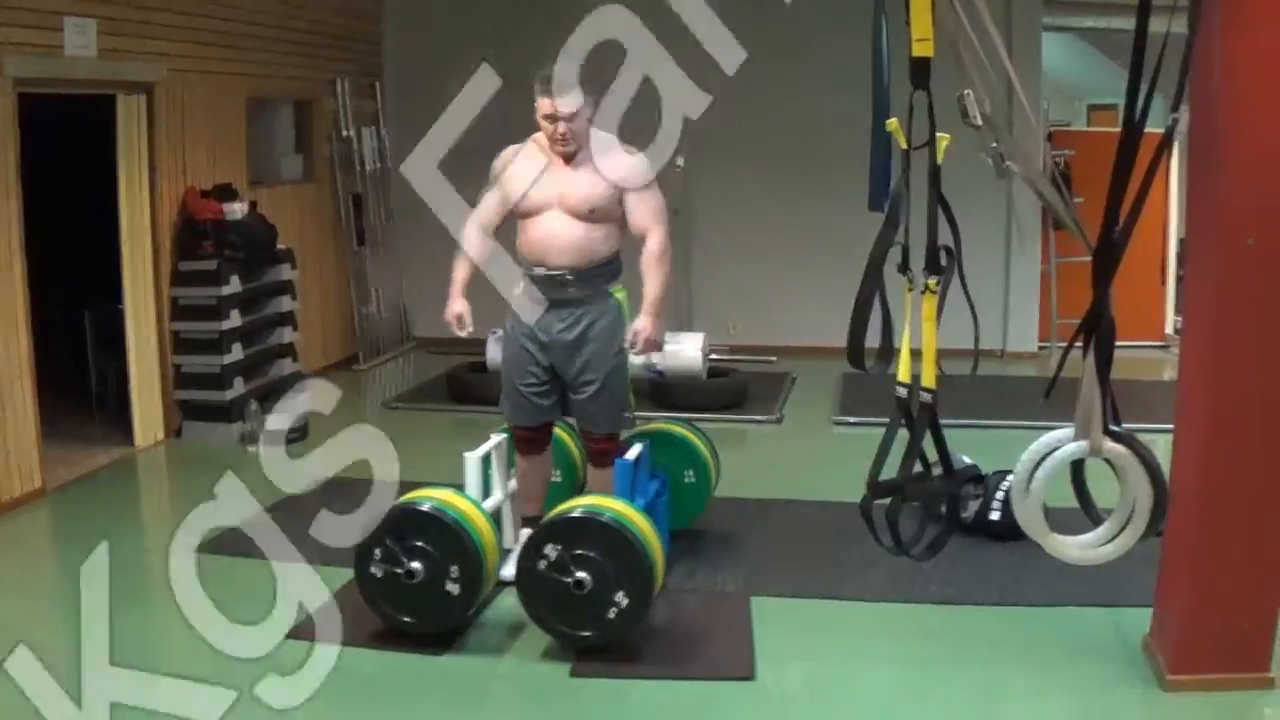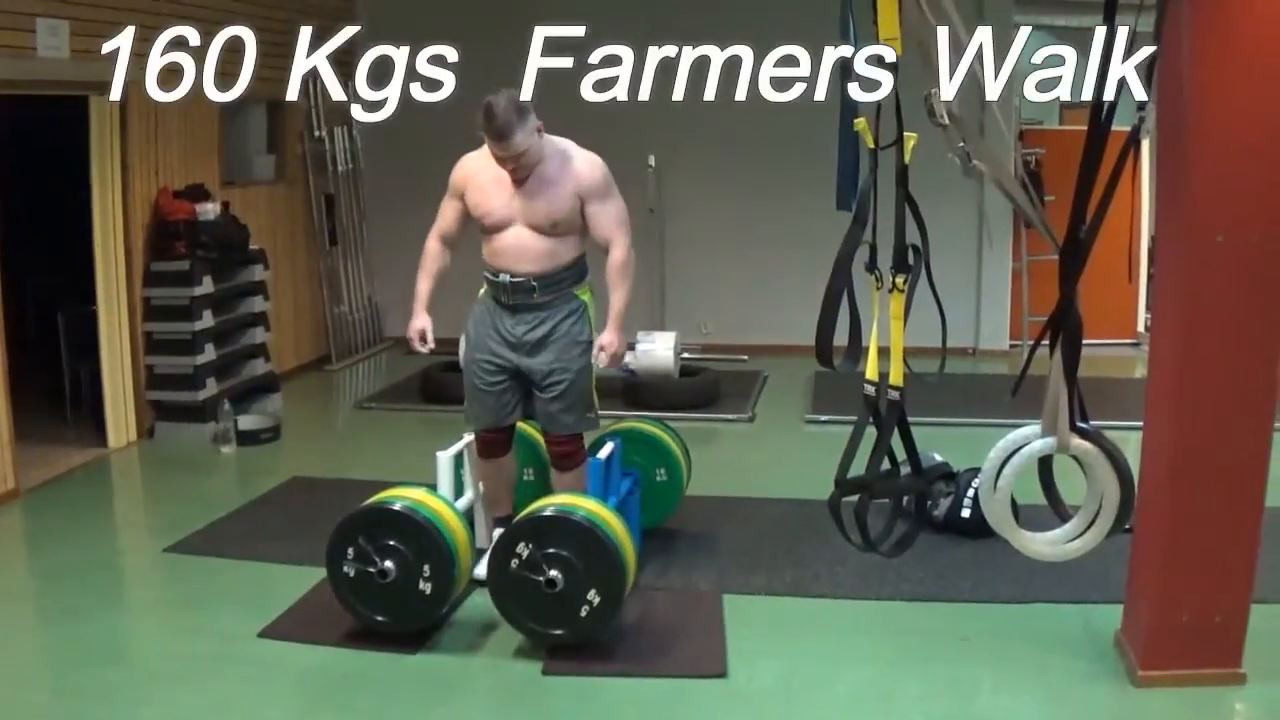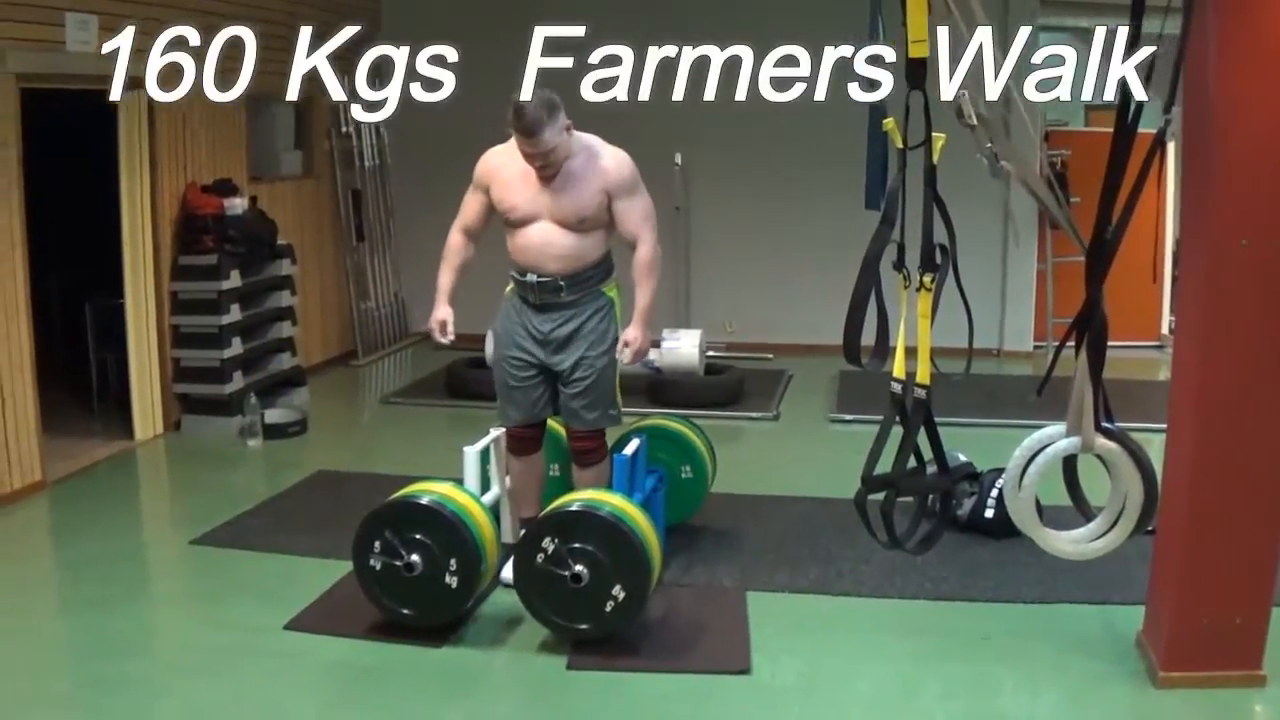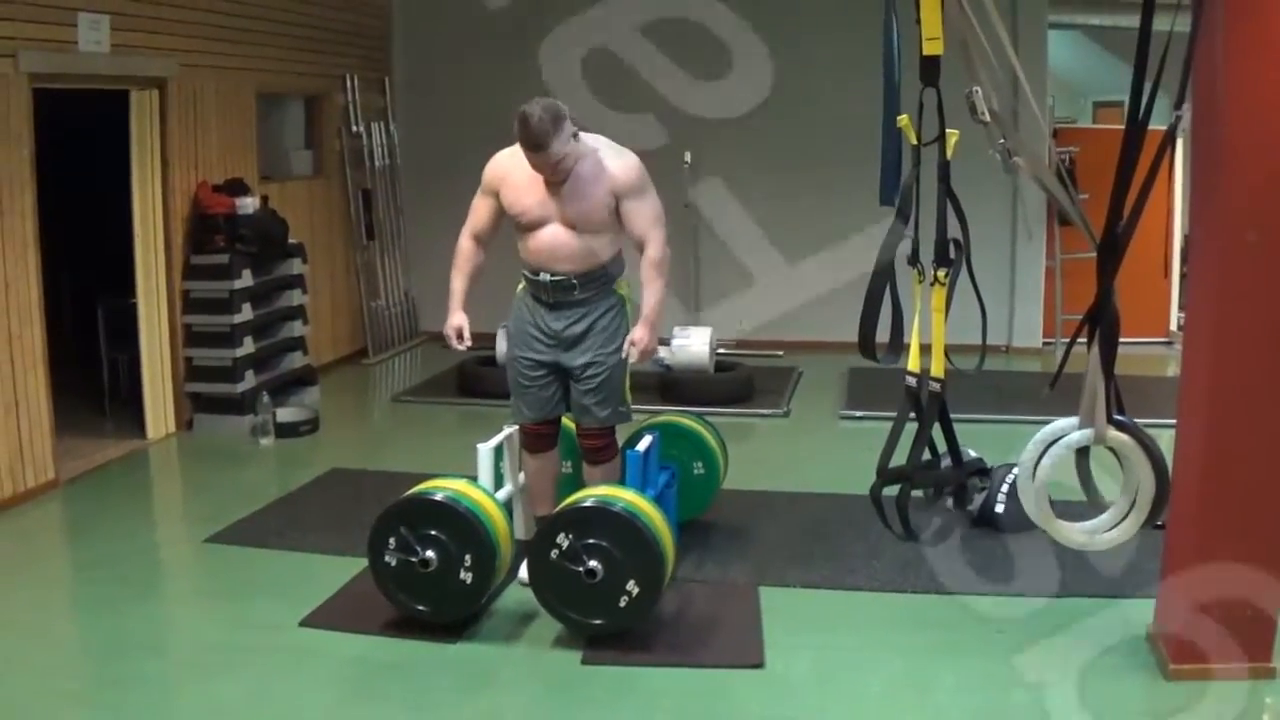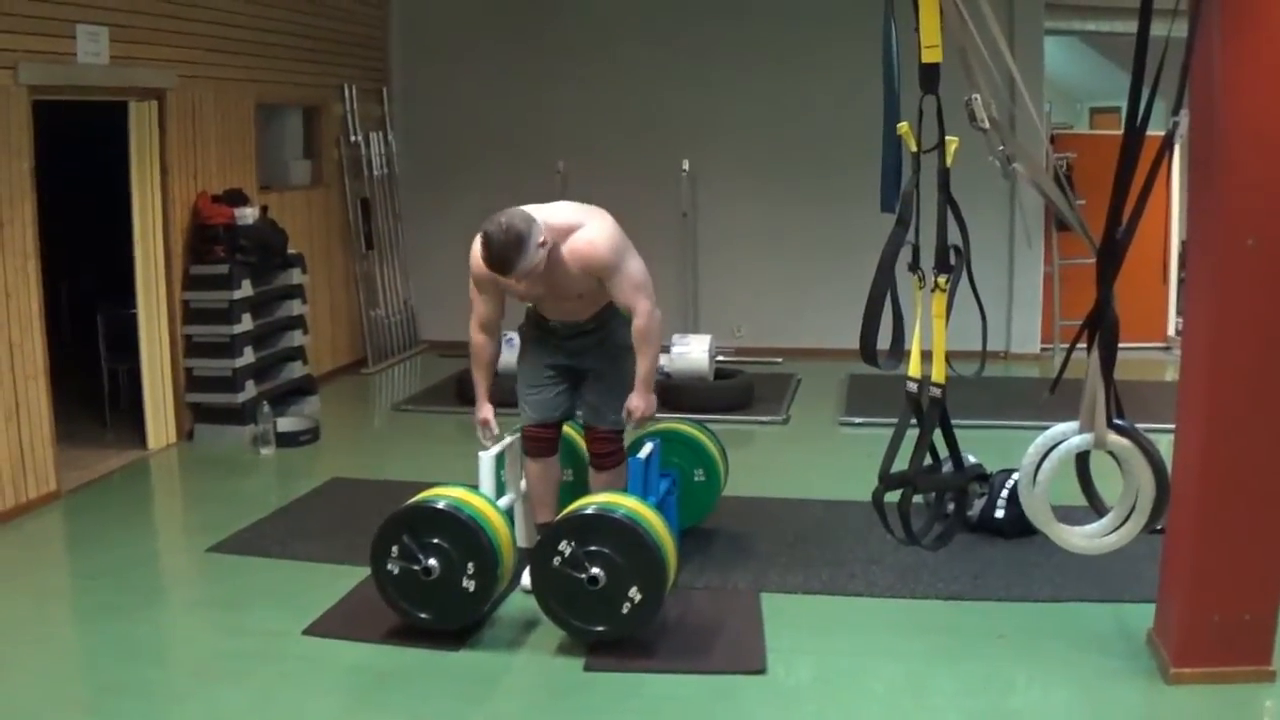
dt=1s
person 1, frame 1
left shoulder: (623, 163)
right shoulder: (513, 162)
left elbow: (654, 238)
right elbow: (480, 226)
left wrist: (650, 310)
right wrist: (458, 291)
left hip: (595, 306)
left knee: (599, 434)
right knee: (526, 429)
right ankle: (529, 534)
person 1, frame 2
left shoulder: (584, 170)
right shoulder: (469, 171)
left elbow: (618, 247)
right elbow: (440, 240)
left wrist: (614, 325)
right wrist: (421, 307)
left hip: (560, 310)
right hip: (494, 310)
left knee: (563, 438)
right knee: (490, 431)
right ankle: (501, 534)
person 1, frame 3
left shoulder: (612, 167)
right shoulder: (494, 165)
left elbow: (645, 244)
right elbow: (463, 232)
left wrist: (639, 320)
right wrist: (443, 298)
left hip: (586, 308)
right hip: (521, 307)
left knee: (585, 433)
right knee: (521, 430)
person 1, frame 4
left shoulder: (619, 167)
right shoulder: (501, 169)
left elbow: (654, 244)
right elbow: (473, 238)
left wrist: (647, 319)
right wrist: (456, 305)
left hip: (597, 306)
right hip: (532, 306)
left knee: (596, 432)
right knee: (535, 429)
person 1, frame 5
left shoulder: (595, 240)
right shoulder: (484, 255)
left elbow: (645, 310)
right elbow: (484, 329)
left wrist: (644, 388)
right wrist: (482, 399)
left hip: (607, 331)
right hip: (544, 333)
left knee: (603, 438)
right knee: (537, 434)
